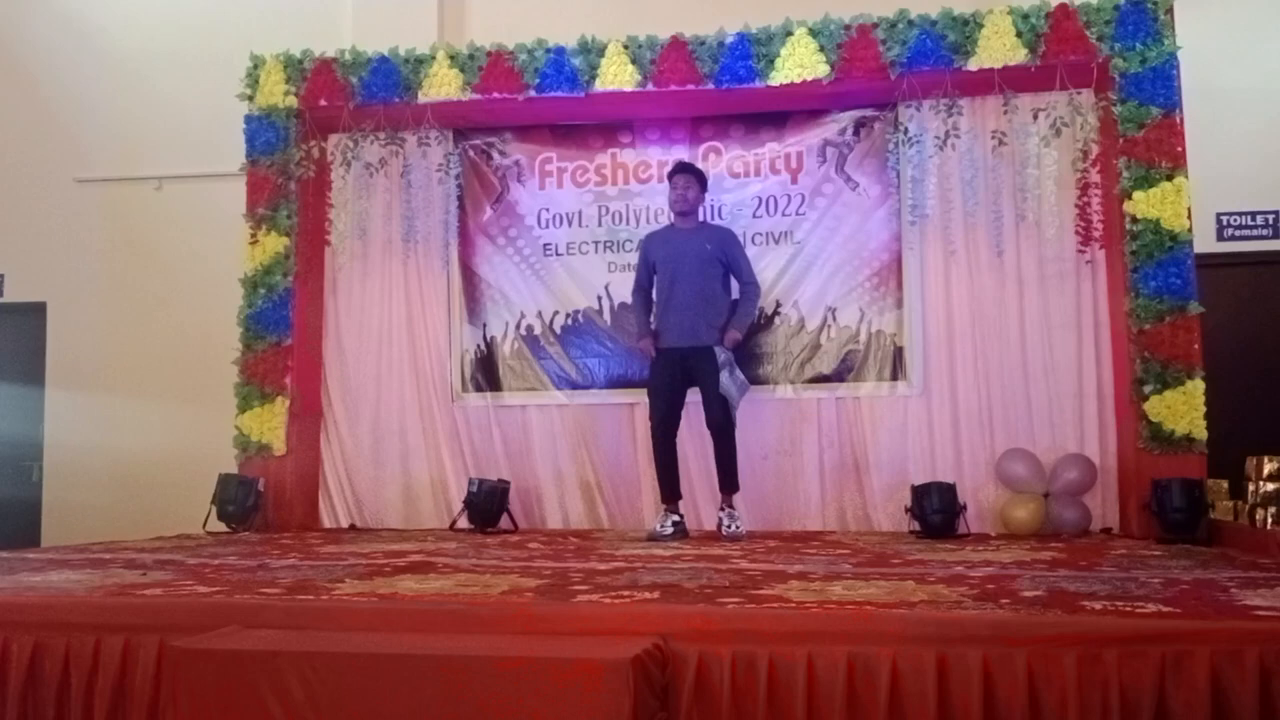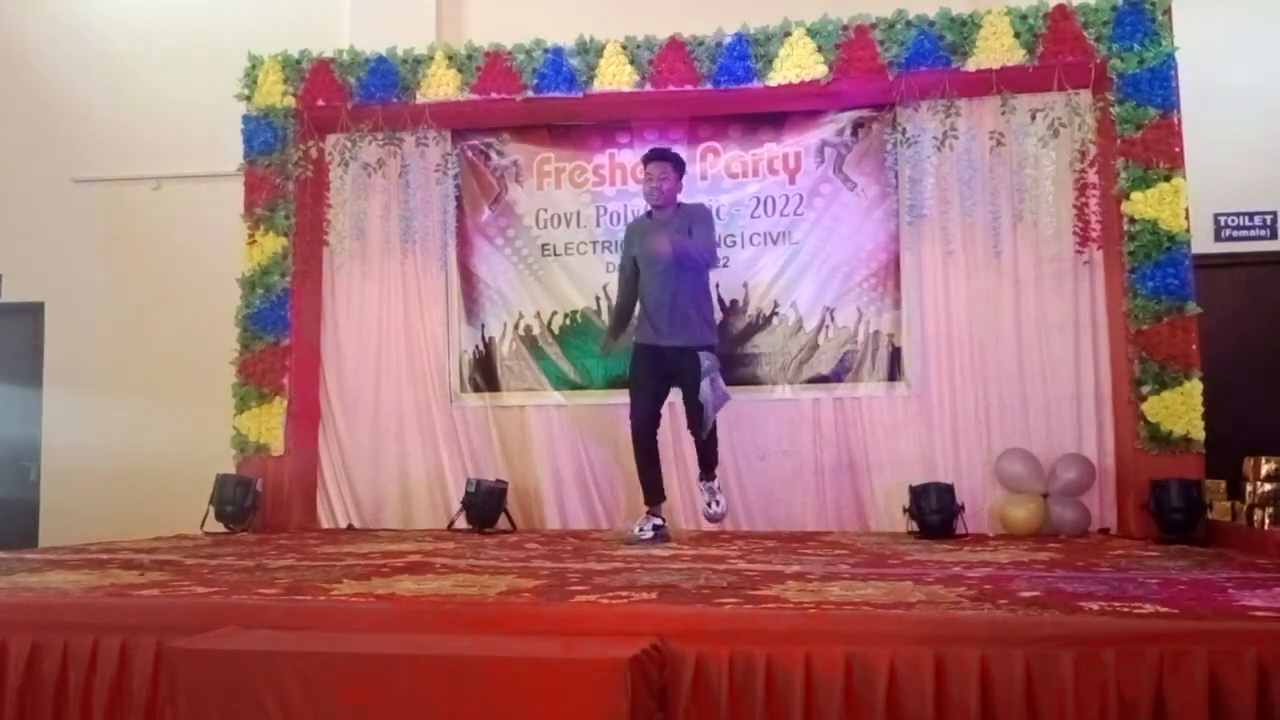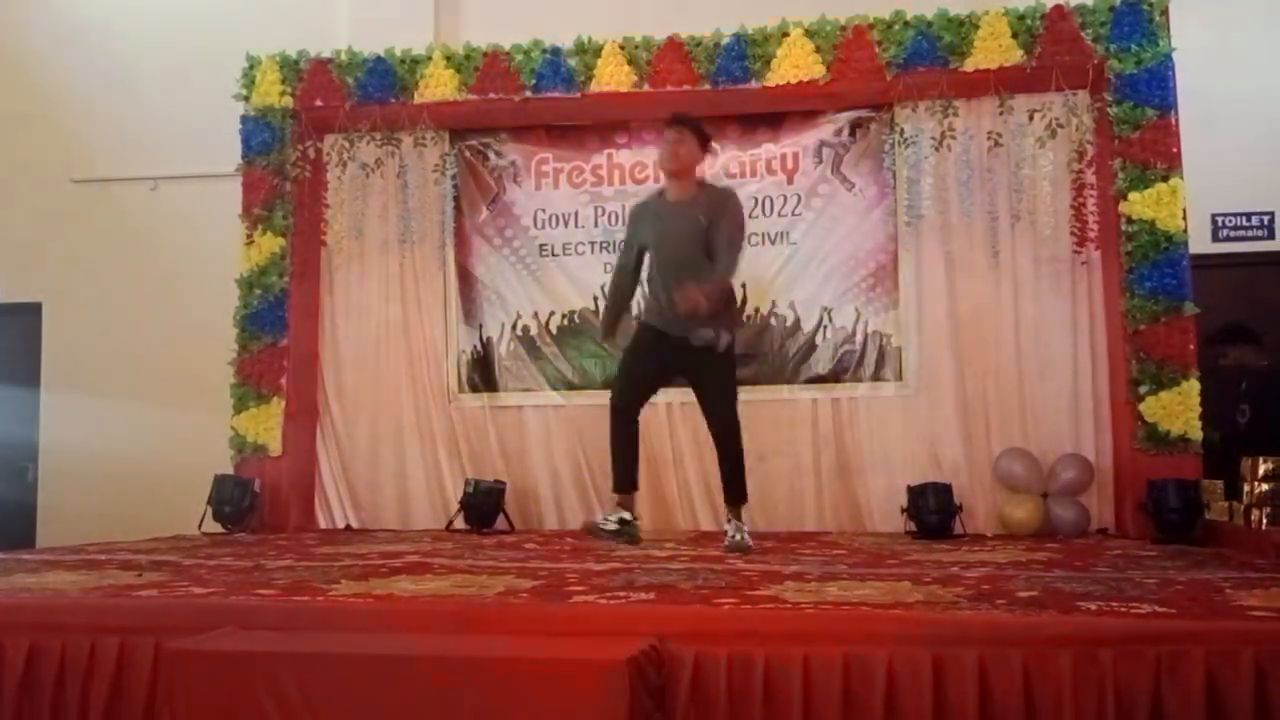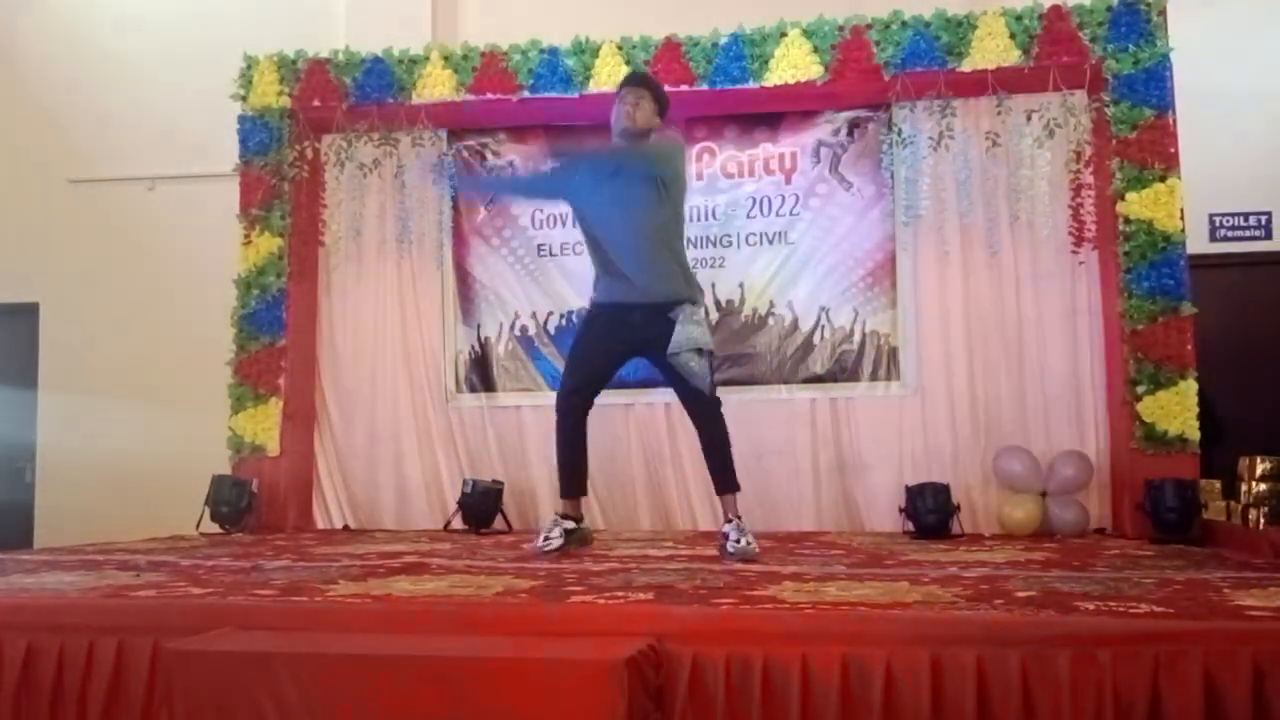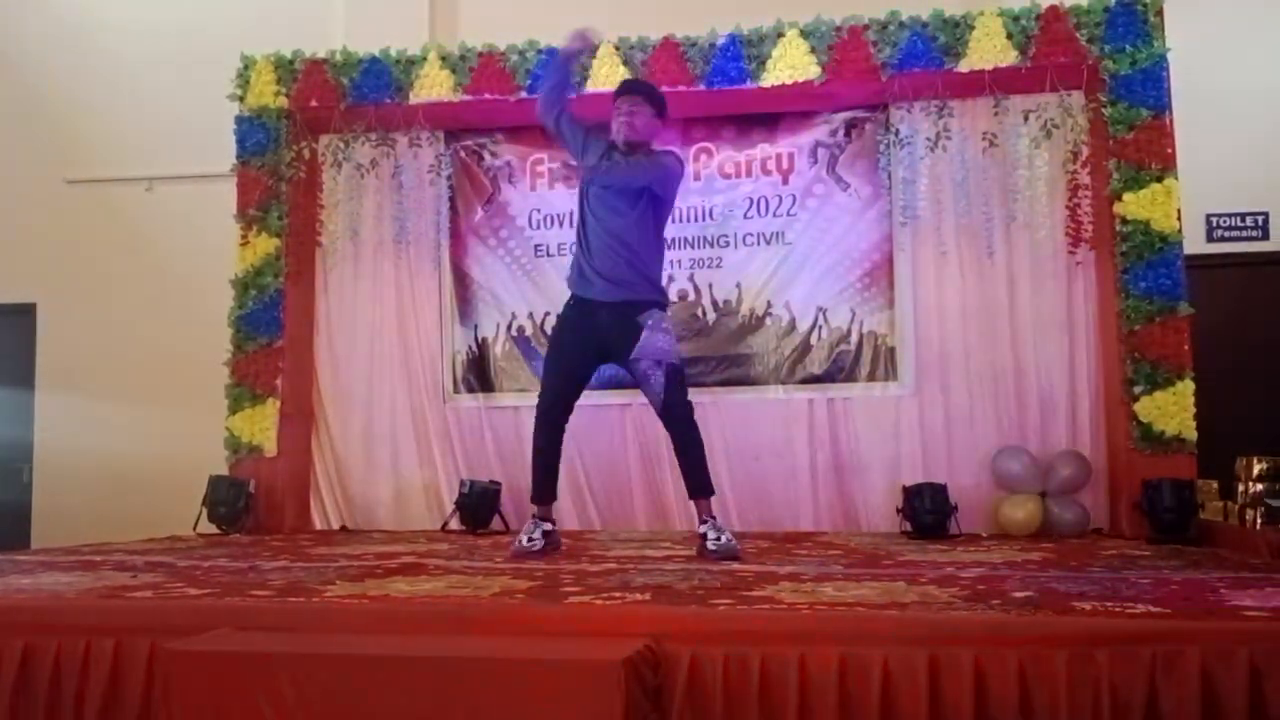
dt=1s
person 1, frame 1
left shoulder: (722, 237)
right shoulder: (653, 242)
left elbow: (750, 286)
right elbow: (640, 292)
left wrist: (739, 325)
right wrist: (643, 331)
left hip: (711, 347)
right hip: (667, 349)
left knee: (721, 423)
right knee: (662, 426)
left ankle: (728, 508)
right ankle: (671, 512)
person 1, frame 2
left shoulder: (698, 216)
right shoulder: (633, 231)
left elbow: (707, 256)
left wrist: (672, 247)
right wrist: (616, 328)
left hip: (694, 343)
right hip: (648, 345)
left knee: (702, 423)
right knee: (642, 424)
left ankle: (708, 480)
right ankle: (653, 514)
person 1, frame 3
left shoulder: (723, 202)
right shoulder: (643, 212)
left elbow: (729, 258)
right elbow: (626, 270)
left wrist: (706, 291)
right wrist: (609, 320)
left hip: (710, 335)
right hip: (657, 331)
left knee: (724, 425)
right knee: (622, 405)
left ankle: (735, 521)
right ankle: (624, 512)
person 1, frame 4
left shoulder: (666, 154)
right shoulder: (579, 169)
left elbow: (623, 154)
right elbow: (521, 183)
left wrist: (570, 154)
right wrist: (461, 180)
left hip: (669, 307)
right hip: (609, 311)
left knee: (705, 407)
right knee: (571, 402)
left ankle: (731, 521)
right ankle: (571, 515)
person 1, frame 5
left shoulder: (665, 165)
right shoulder: (594, 148)
left elbow: (640, 176)
right elbow: (551, 110)
left wrist: (593, 166)
right wrist: (569, 54)
left hip: (638, 313)
right hip: (585, 310)
left knee: (677, 412)
right knee: (549, 412)
left ankle: (708, 523)
right ankle: (541, 521)
